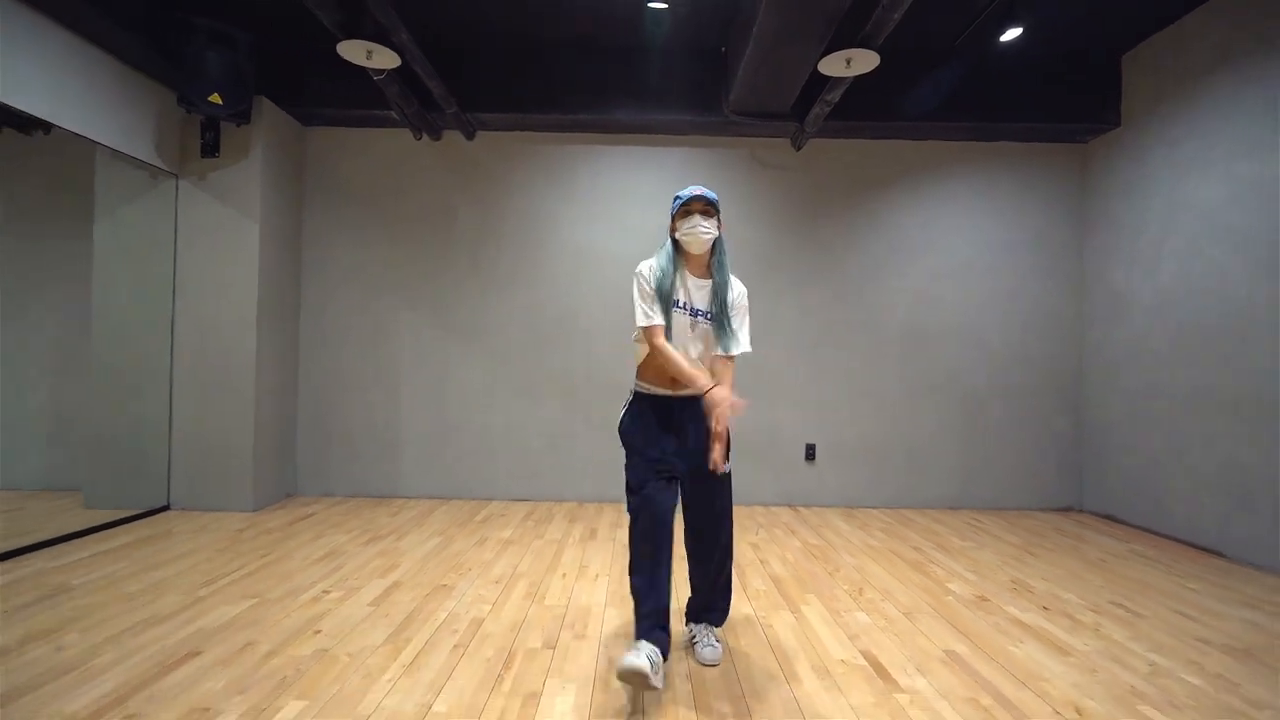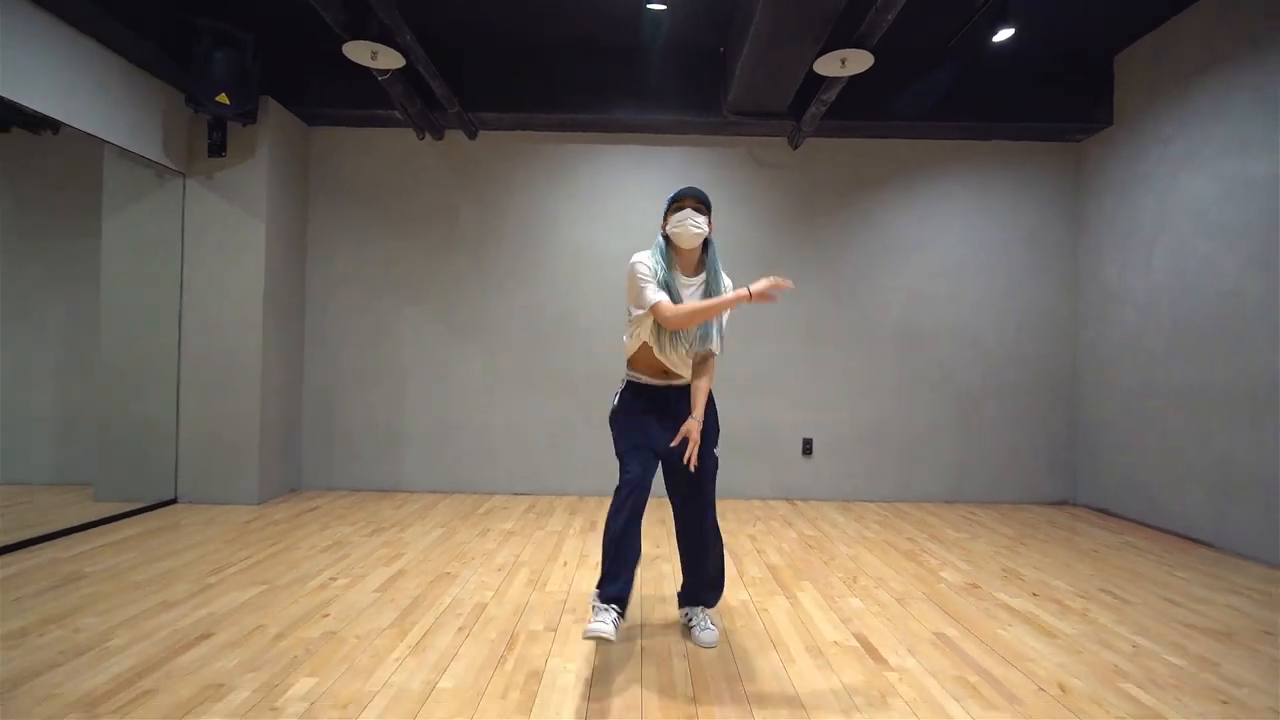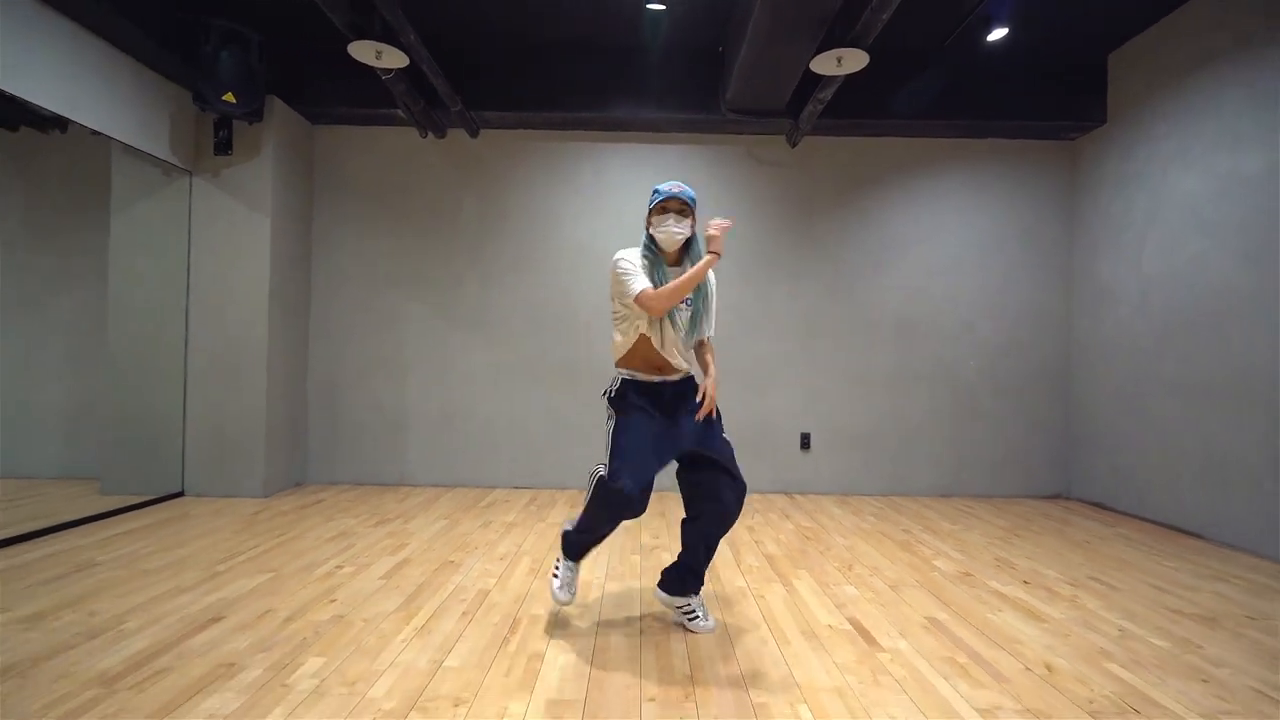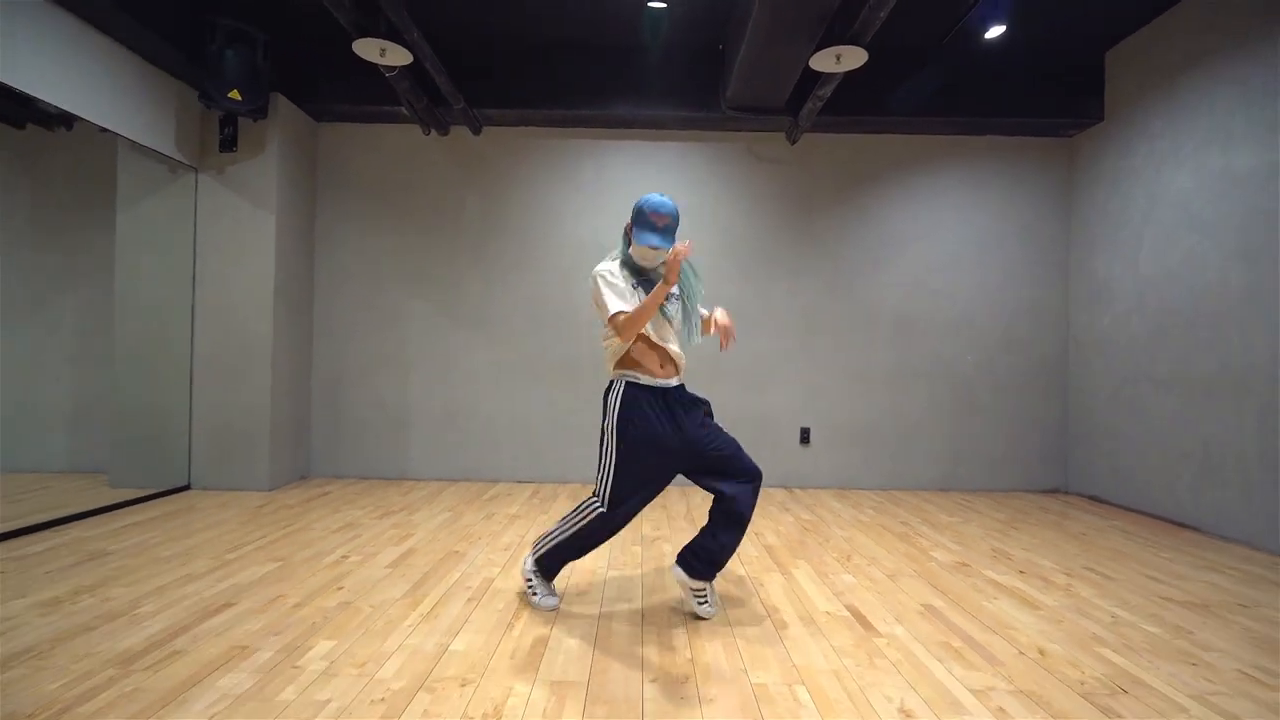
dt=0.1s
person 1, frame 1
left shoulder: (732, 292)
right shoulder: (651, 274)
left elbow: (724, 362)
right elbow: (658, 344)
left wrist: (722, 421)
right wrist: (710, 389)
left hip: (697, 413)
right hip: (648, 411)
left knee: (711, 523)
right knee: (651, 514)
left ankle: (704, 622)
right ankle: (649, 642)
person 1, frame 2
left shoulder: (719, 284)
right shoulder: (644, 266)
left elbow: (705, 359)
right elbow: (672, 318)
left wrist: (697, 417)
right wrist: (747, 295)
left hip: (690, 401)
right hip: (641, 400)
left knee: (697, 509)
right knee: (633, 489)
left ankle: (698, 603)
right ankle: (609, 603)
person 1, frame 3
left shoulder: (698, 276)
right shoulder: (629, 261)
right elbow: (656, 307)
left wrist: (711, 376)
right wrist: (711, 258)
left hip: (686, 395)
right hip: (637, 396)
left knee: (723, 493)
right knee: (623, 490)
left ankle: (681, 589)
right ankle: (571, 554)
person 1, frame 4
left shoulder: (679, 278)
right shoulder: (609, 273)
left elbow: (695, 322)
right elbow: (626, 330)
left wrist: (716, 317)
right wrist: (666, 284)
left hip: (678, 398)
right hip: (635, 398)
left knee: (743, 481)
right knee: (613, 503)
left ankle: (696, 570)
